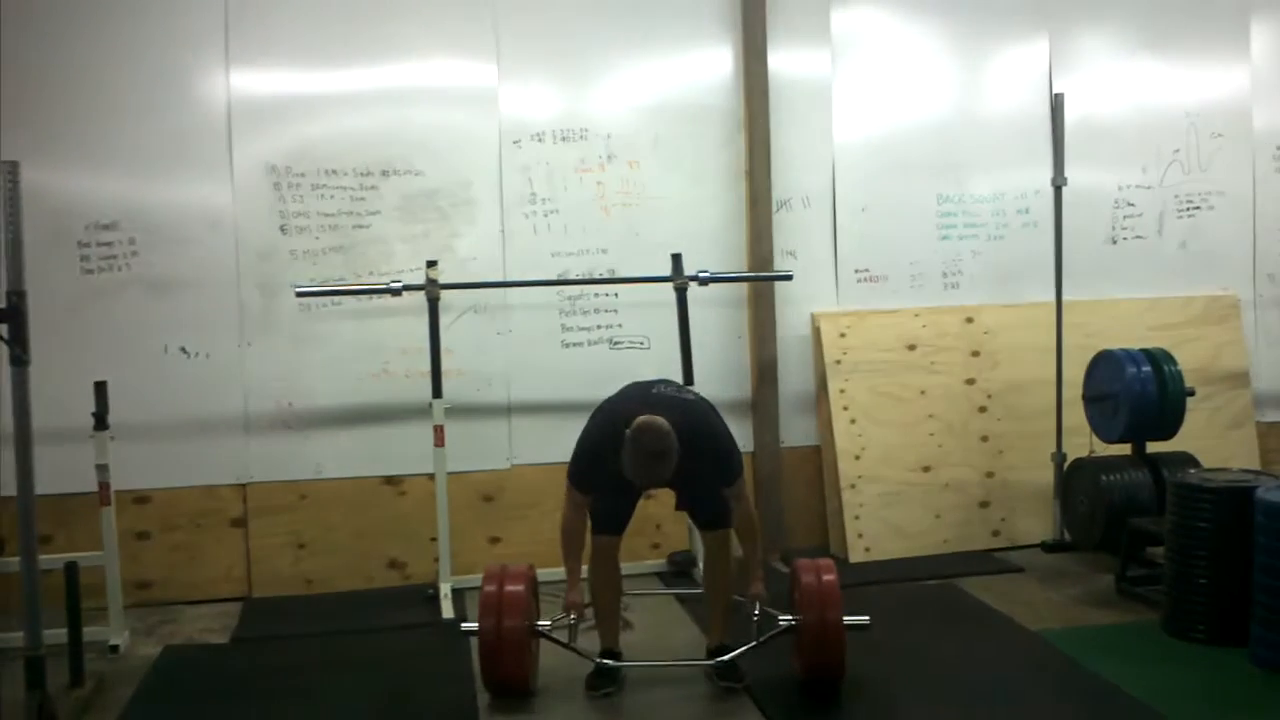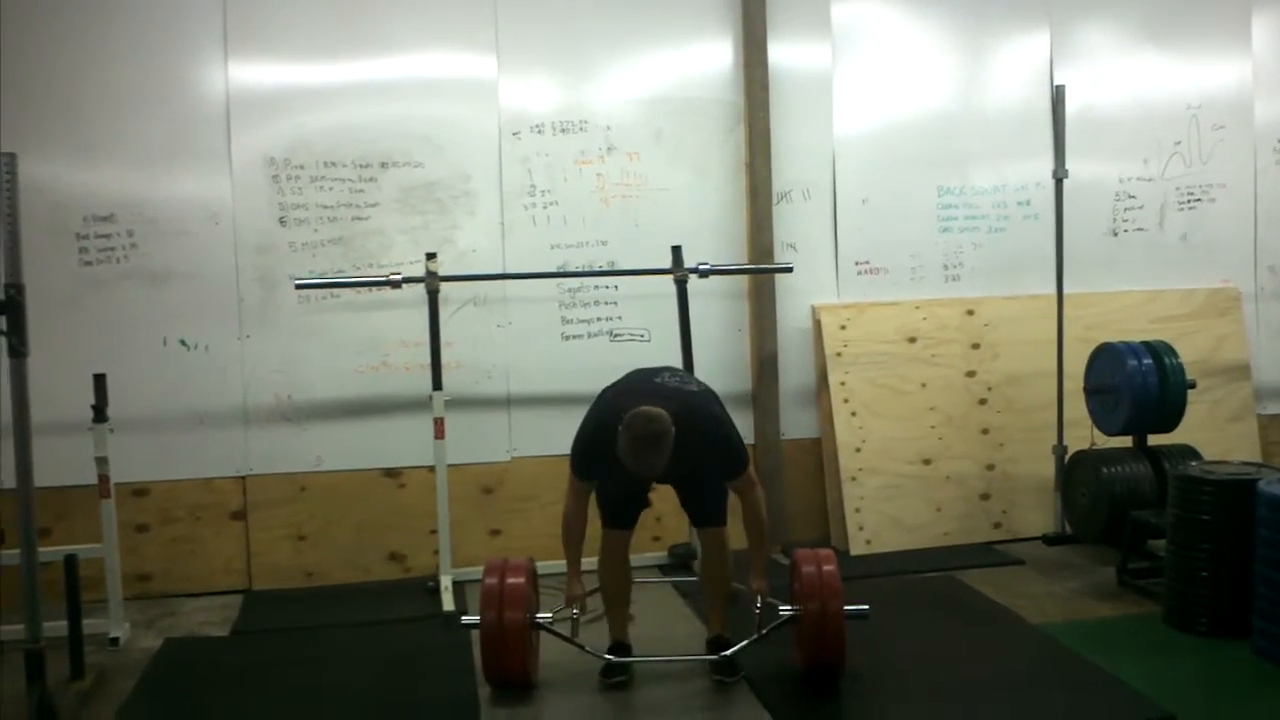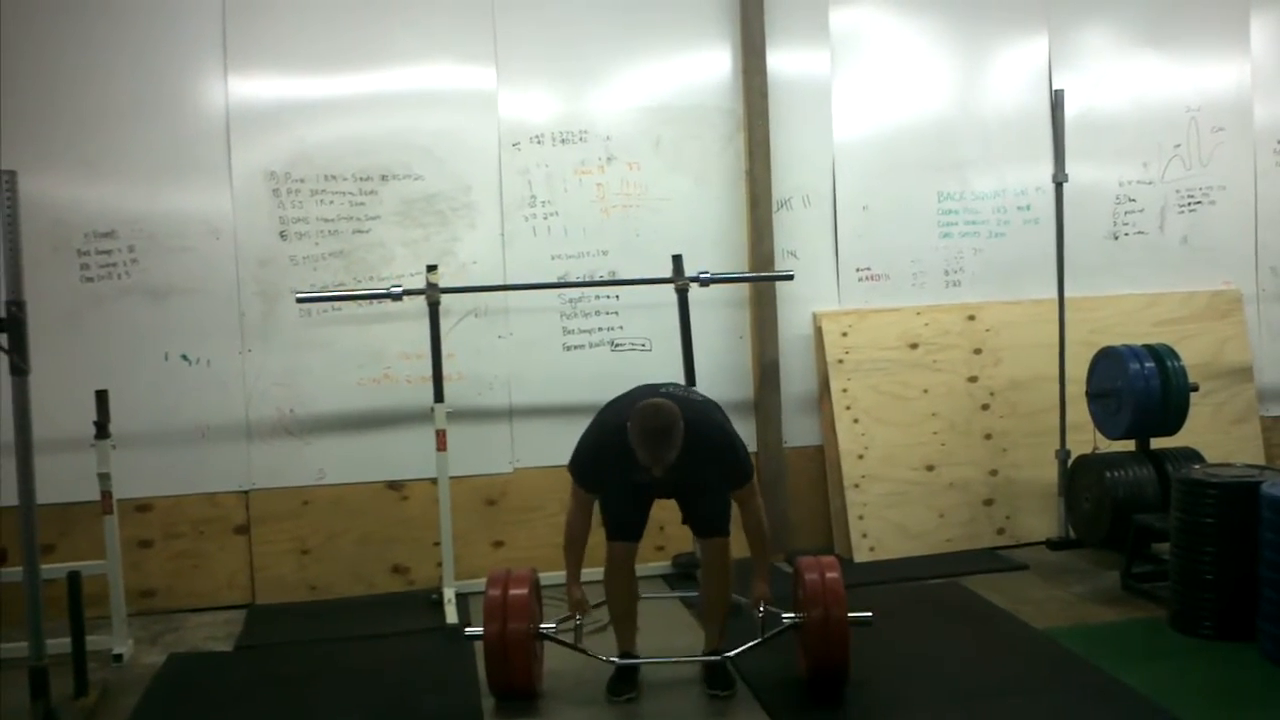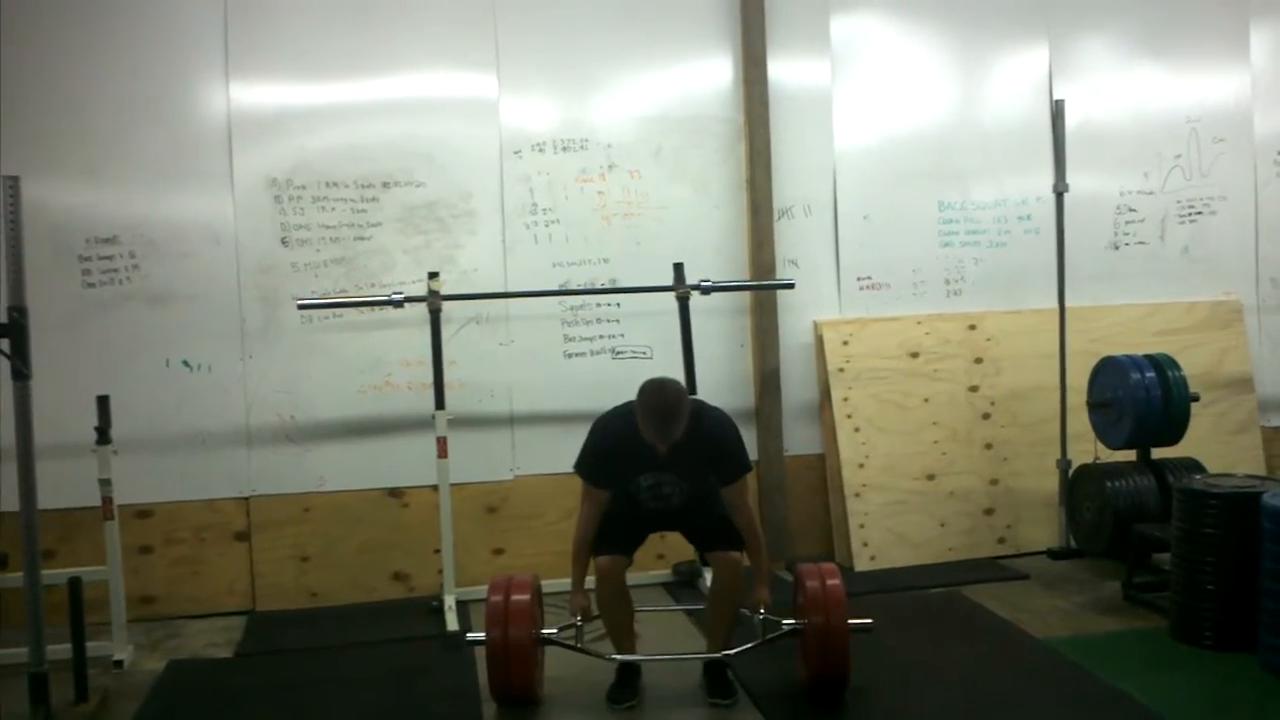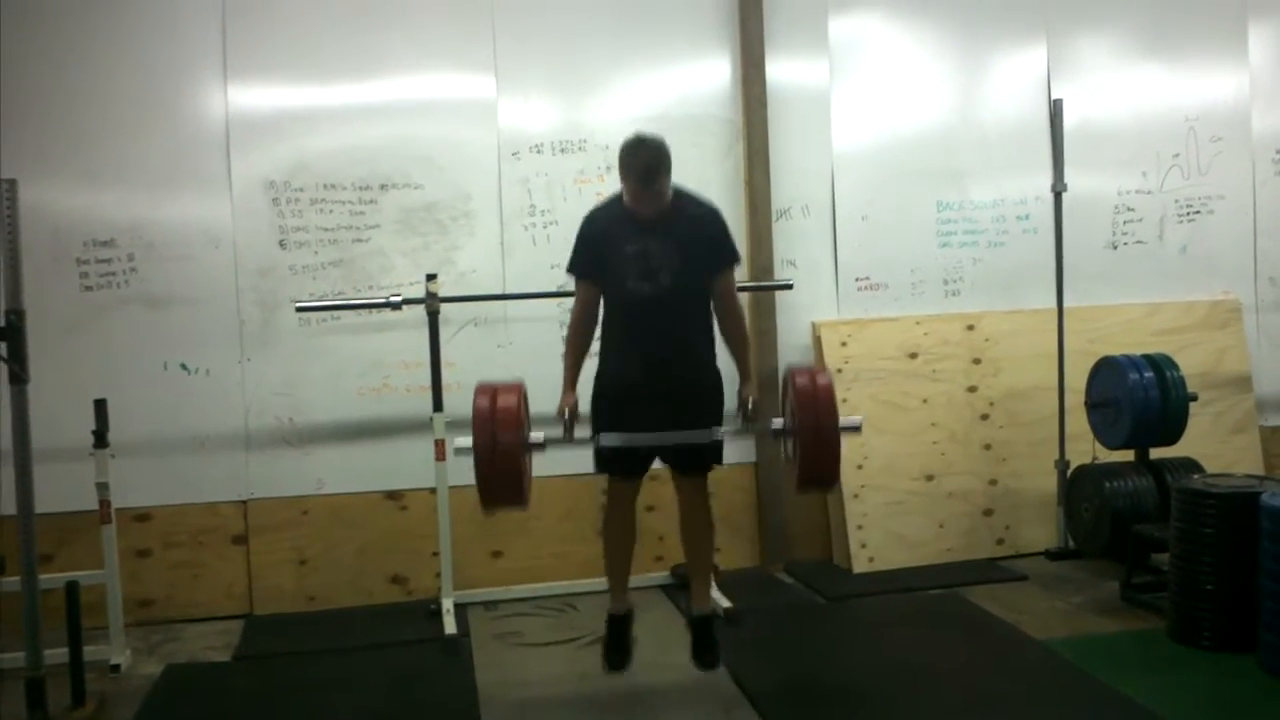
dt=1s
person 1, frame 1
left shoulder: (709, 433)
right shoulder: (599, 436)
left elbow: (739, 500)
right elbow: (575, 507)
left wrist: (755, 576)
right wrist: (573, 585)
left hip: (695, 459)
right hip: (617, 460)
left knee: (719, 539)
right knee: (604, 546)
left ankle: (717, 650)
right ankle: (609, 655)
person 1, frame 2
left shoulder: (711, 427)
right shoulder: (597, 429)
left elbow: (750, 491)
right elbow: (577, 497)
left wrist: (758, 571)
right wrist: (573, 577)
left hip: (698, 456)
left knee: (714, 537)
right knee: (614, 540)
left ankle: (717, 641)
right ankle: (619, 646)
person 1, frame 3
left shoulder: (715, 433)
right shoulder: (602, 436)
left elbow: (749, 502)
right elbow: (580, 507)
left wrist: (761, 577)
right wrist: (573, 582)
left hip: (700, 472)
left knee: (717, 549)
right knee: (619, 554)
left ankle: (713, 656)
right ankle: (627, 659)
person 1, frame 4
left shoulder: (717, 428)
right shoulder: (609, 432)
left elbow: (739, 506)
right elbow: (591, 508)
left wrist: (761, 580)
right wrist: (577, 587)
left hip: (698, 500)
right hip: (630, 504)
left knee: (731, 561)
right knee: (607, 566)
left ankle: (715, 664)
right ankle: (628, 666)
person 1, frame 5
left shoulder: (703, 219)
right shoulder: (600, 224)
left elbow: (726, 301)
right elbow: (585, 308)
left wrist: (746, 377)
right wrist: (569, 384)
left hip: (693, 376)
right hip: (622, 379)
left knee: (693, 487)
right knee: (621, 489)
left ankle: (702, 610)
right ankle: (618, 611)
